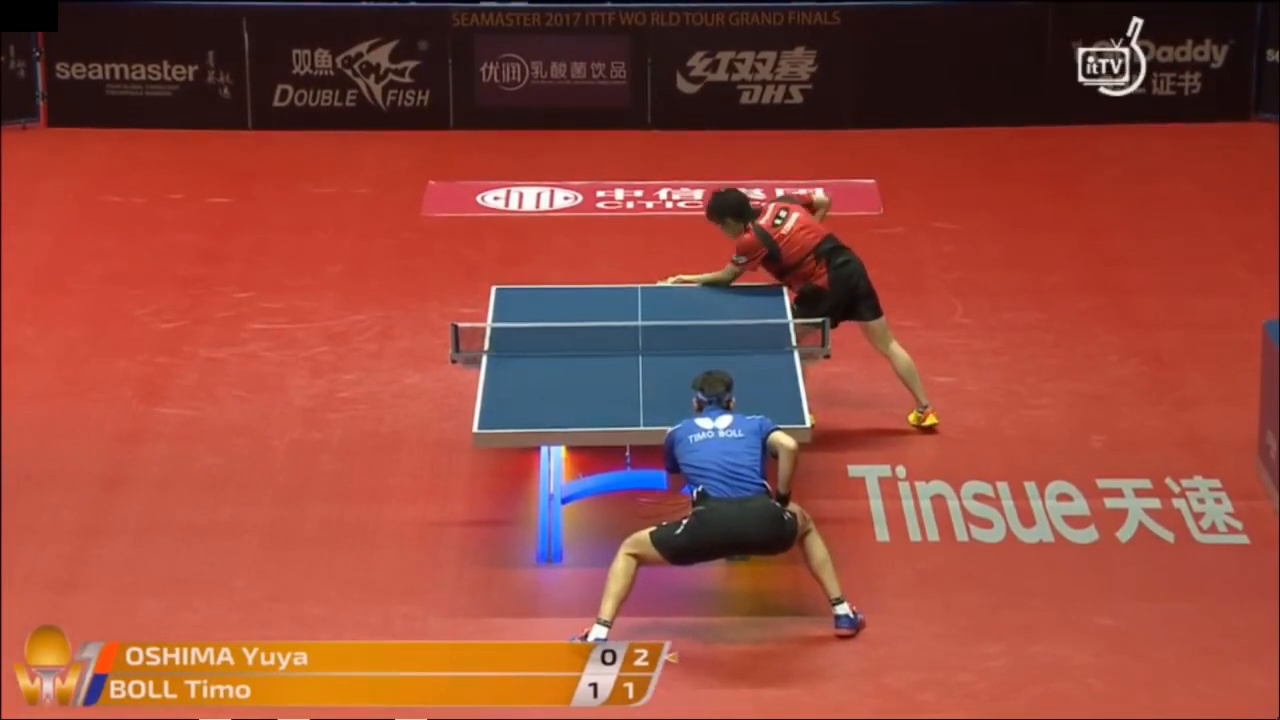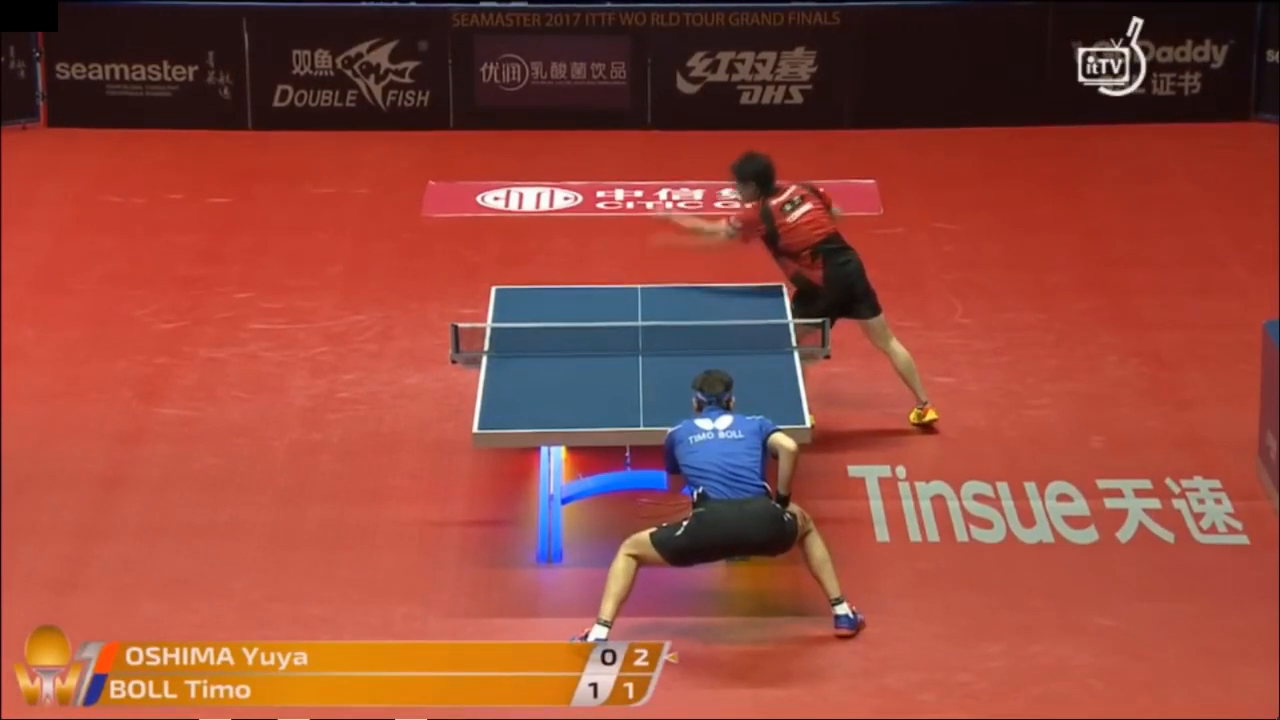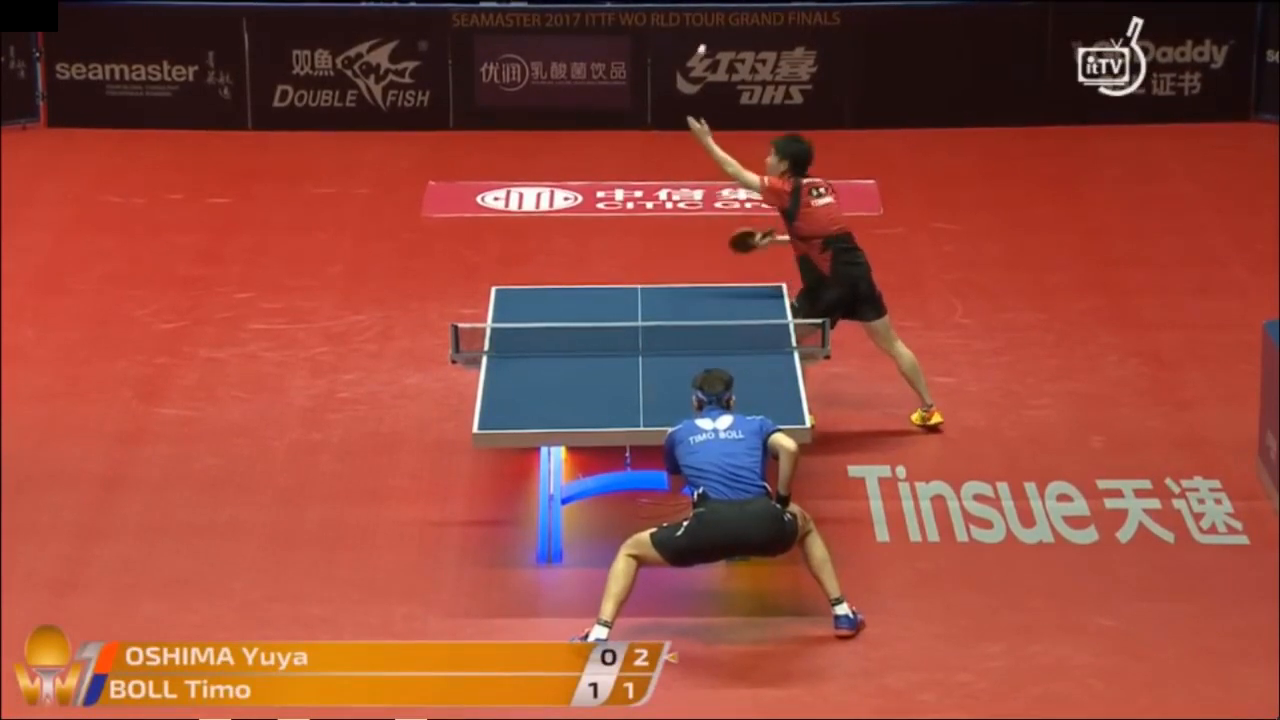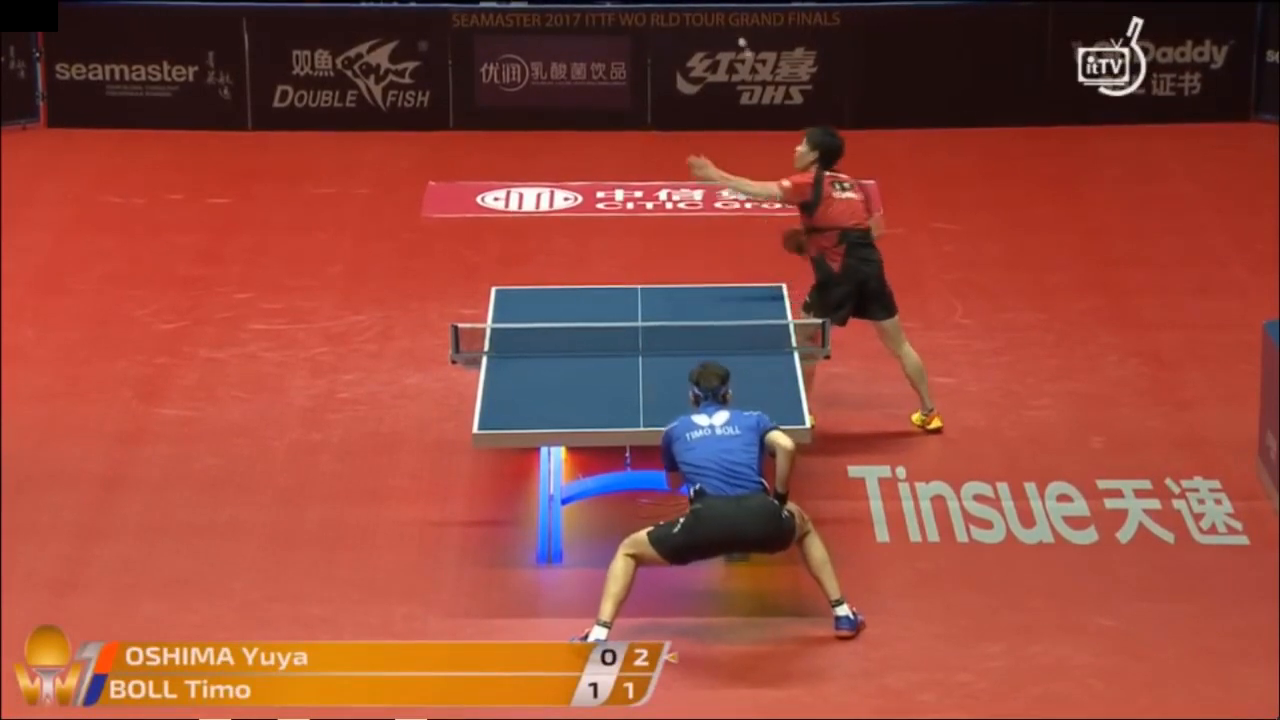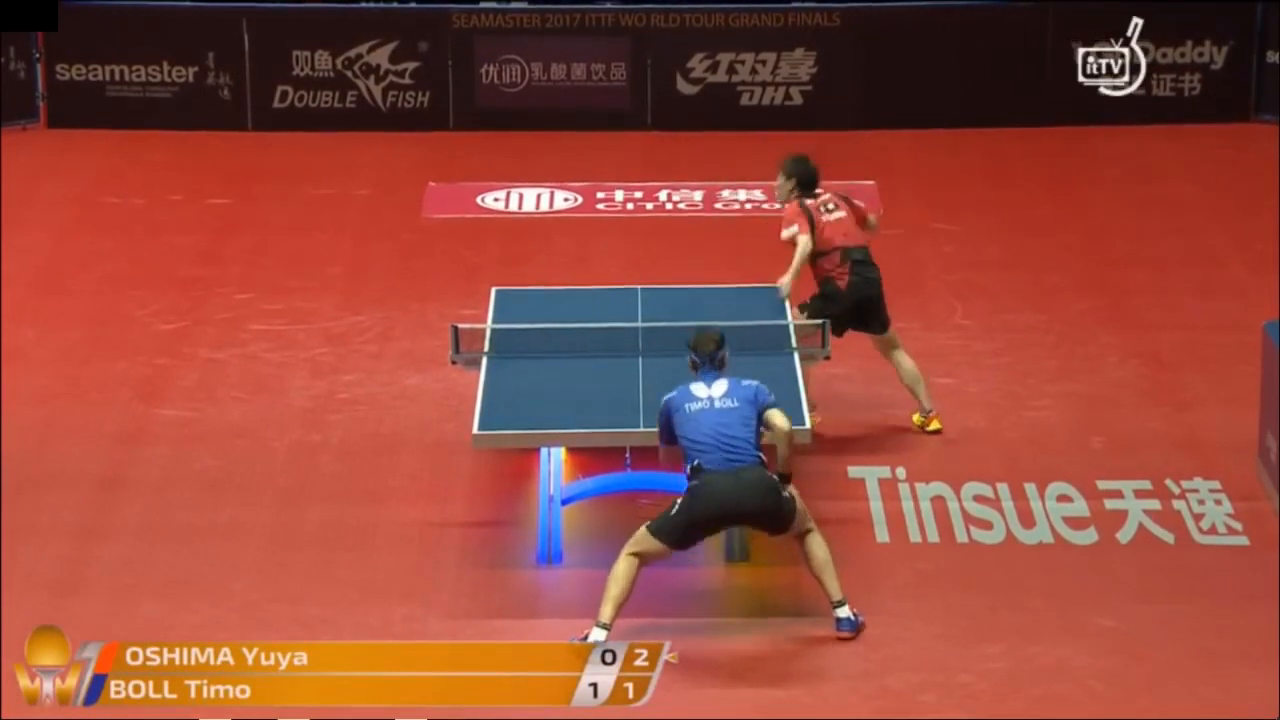
dt=0.3s
person 1, frame 1
left shoulder: (678, 433)
right shoulder: (755, 423)
right elbow: (788, 446)
right wrist: (782, 499)
left hip: (709, 524)
right hip: (762, 521)
left knee: (630, 550)
right knee: (804, 524)
left ankle: (598, 636)
right ankle: (843, 615)
person 1, frame 2
left shoulder: (678, 434)
right shoulder: (756, 424)
right elbow: (789, 447)
right wrist: (782, 500)
left hip: (709, 527)
right hip: (763, 523)
left knee: (630, 550)
right knee: (805, 525)
left ankle: (599, 635)
right ankle: (843, 614)
person 1, frame 3
left shoulder: (678, 434)
right shoulder: (757, 424)
right elbow: (789, 448)
right wrist: (783, 500)
left hip: (709, 527)
right hip: (763, 523)
left knee: (630, 550)
right knee: (804, 524)
left ankle: (599, 636)
right ankle: (842, 614)
person 1, frame 4
left shoulder: (675, 430)
right shoulder: (753, 419)
left elbow: (674, 483)
right elbow: (786, 447)
right wrist: (781, 498)
left hip: (707, 522)
right hip: (760, 519)
left knee: (628, 551)
right knee: (803, 526)
left ankle: (599, 636)
right ankle: (843, 615)
person 1, frame 5
left shoulder: (673, 400)
right shoulder: (752, 389)
right elbow: (782, 428)
right wrist: (785, 479)
left hip: (706, 495)
right hip: (758, 489)
left knee: (632, 552)
right knee: (806, 528)
left ankle: (598, 635)
right ankle: (844, 615)
person 2, frame 1
left shoulder: (752, 239)
right shoulder: (781, 204)
left elbow: (725, 278)
right elbow: (824, 202)
left wrist: (683, 279)
left hip: (826, 287)
right hip: (852, 268)
right knee: (887, 345)
right ankle: (924, 409)
person 2, frame 2
left shoulder: (758, 215)
right shoulder: (804, 190)
left elbow: (719, 234)
right elbow: (835, 214)
left wrist: (681, 220)
left hip: (821, 285)
right hip: (850, 267)
right knee: (887, 342)
right ankle: (924, 406)
person 2, frame 3
left shoulder: (787, 191)
right shoulder: (823, 188)
left elbow: (737, 173)
left wrist: (706, 140)
right wrist: (775, 238)
left hip: (828, 282)
right hip: (858, 269)
right knee: (891, 344)
right ankle: (928, 409)
person 2, frame 4
left shoulder: (809, 181)
right shoulder: (854, 185)
left elbow: (764, 193)
right elbow: (876, 226)
left wrist: (715, 176)
left hip: (837, 273)
right hip: (871, 266)
left knee: (807, 342)
right knee: (899, 344)
right ankle: (929, 413)
person 2, frame 5
left shoulder: (794, 210)
right shoulder: (837, 200)
left elbow: (805, 245)
right elbow: (871, 224)
left wrist: (790, 277)
left hip: (839, 288)
right hip: (870, 279)
right knee: (892, 350)
right ankle: (928, 414)
